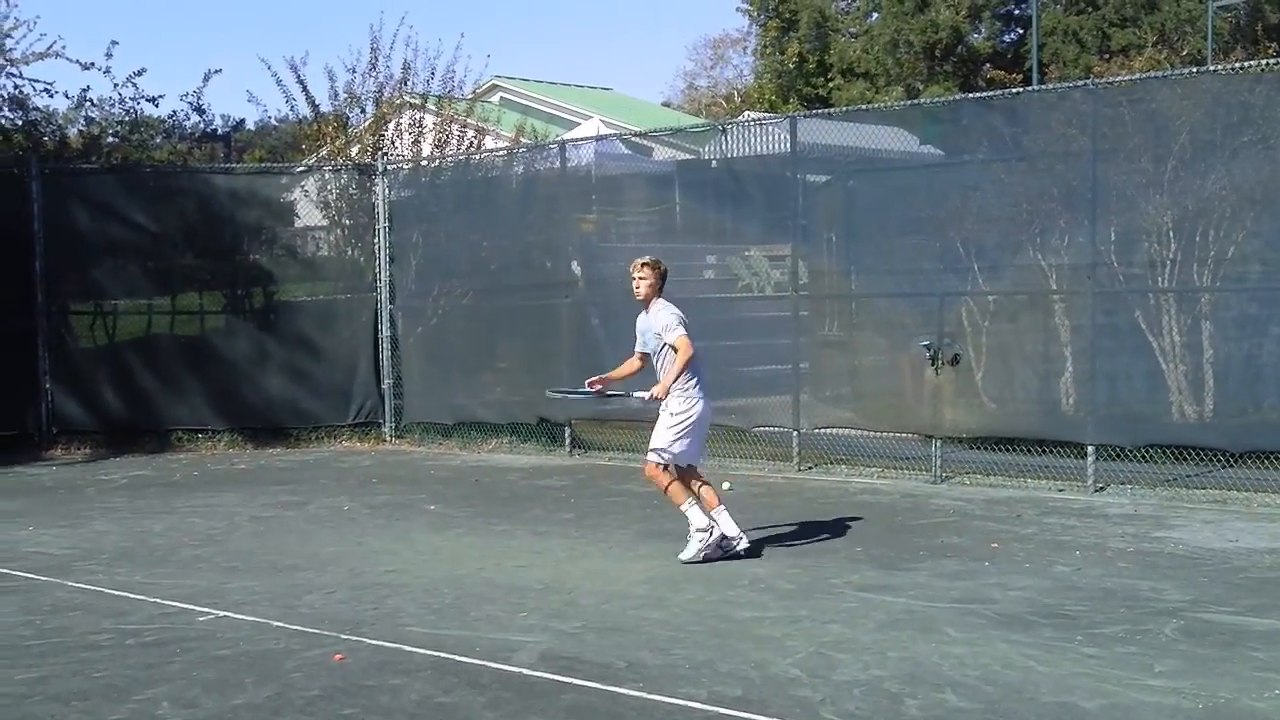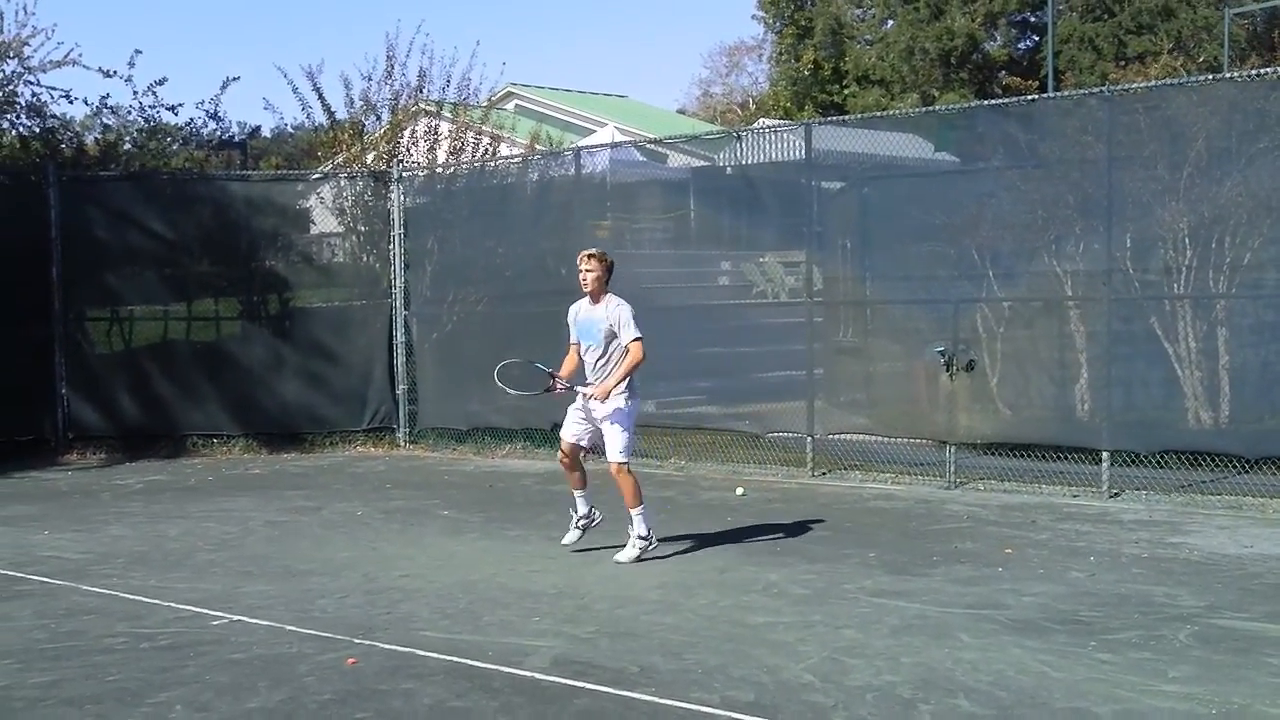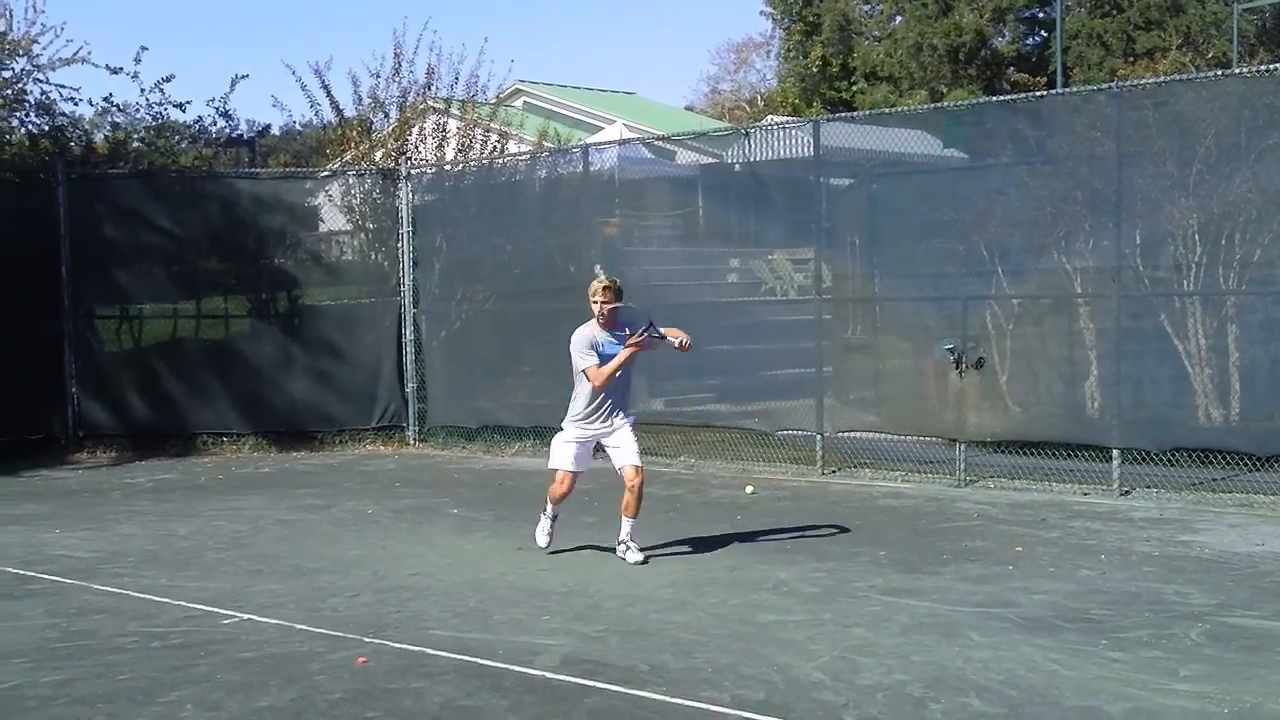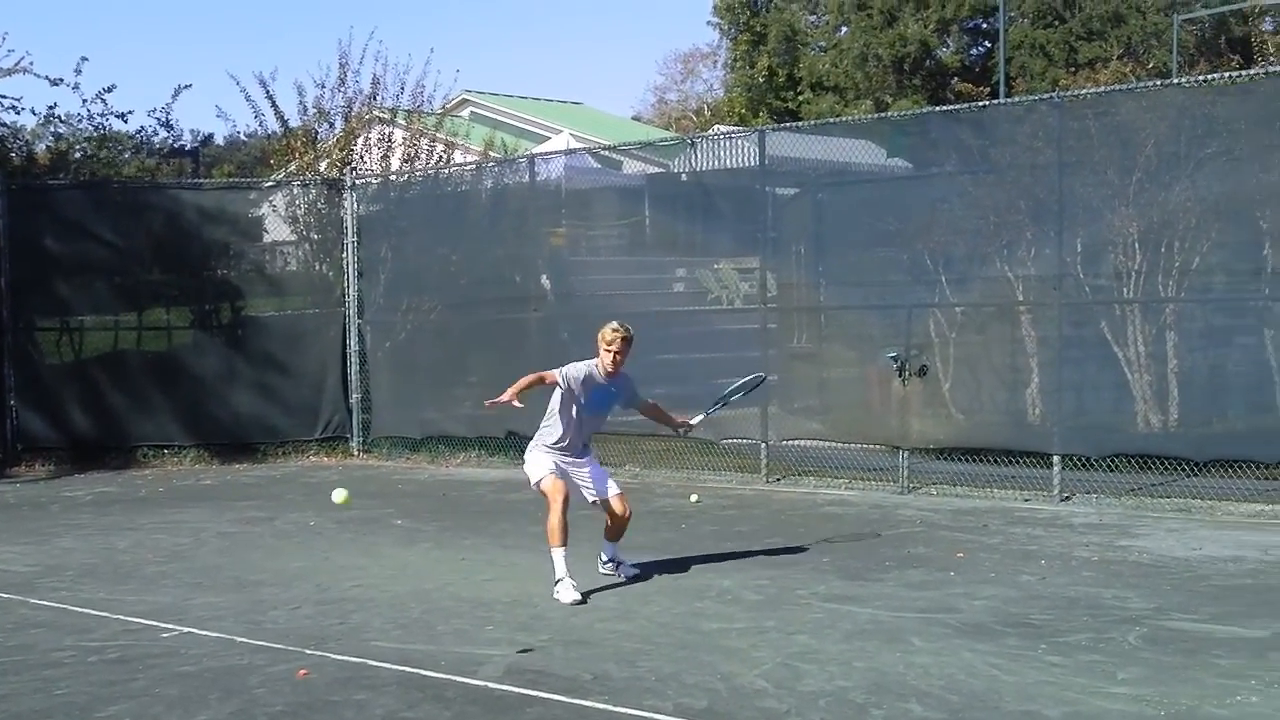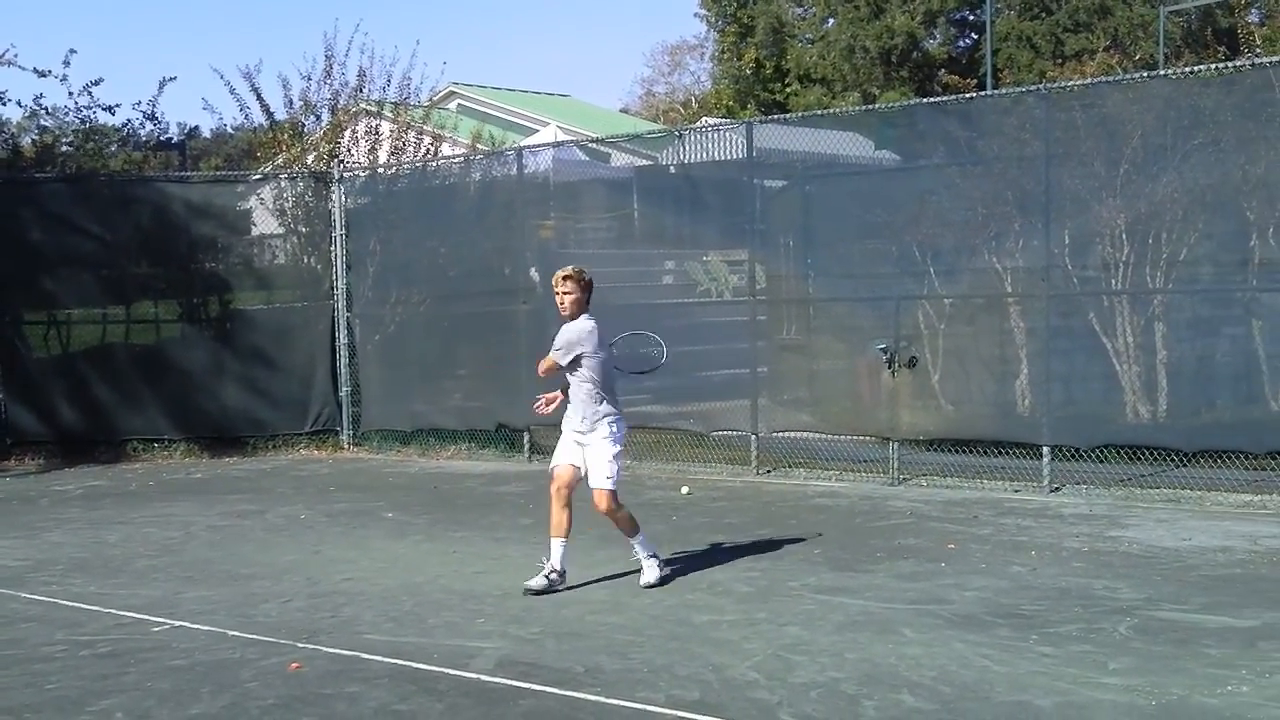
dt=0.5s
person 1, frame 1
left shoulder: (666, 314)
right shoulder: (643, 319)
left elbow: (687, 350)
right elbow: (637, 361)
left wrist: (666, 384)
right wrist: (606, 379)
left hip: (684, 403)
right hip: (690, 405)
left knee: (655, 467)
right knee: (686, 473)
left ankle: (702, 527)
right ankle: (729, 534)
person 1, frame 2
left shoulder: (619, 309)
right shoulder: (576, 311)
left elbow: (637, 352)
left wrist: (610, 385)
right wrist: (560, 377)
left hip: (618, 400)
right hip: (590, 397)
left knee: (618, 467)
right knee: (566, 455)
left ankle: (642, 535)
right ankle: (585, 514)
person 1, frame 3
right shoulder: (582, 337)
left elbow: (667, 333)
right elbow: (598, 380)
left wrist: (680, 337)
right wrist: (626, 353)
left hip: (617, 421)
right hip: (580, 423)
left knee: (634, 479)
right knee: (562, 489)
left ankle: (625, 539)
right ankle: (548, 515)
person 1, frame 4
left shoulder: (623, 383)
right shoulder: (579, 372)
left elbow: (645, 407)
right elbow: (542, 377)
left wrist: (675, 423)
right wrist: (512, 392)
left hip: (581, 456)
right hip: (545, 453)
left knee: (621, 512)
right knee: (559, 498)
left ankle: (609, 559)
right ankle: (562, 579)
person 1, frame 5
left shoulder: (576, 330)
right shoulder: (583, 329)
left elbow: (543, 369)
right wrist: (560, 395)
left hip: (600, 431)
right hip: (576, 429)
left knee: (605, 503)
right knee: (560, 488)
left ankle: (649, 557)
right ankle: (555, 570)
